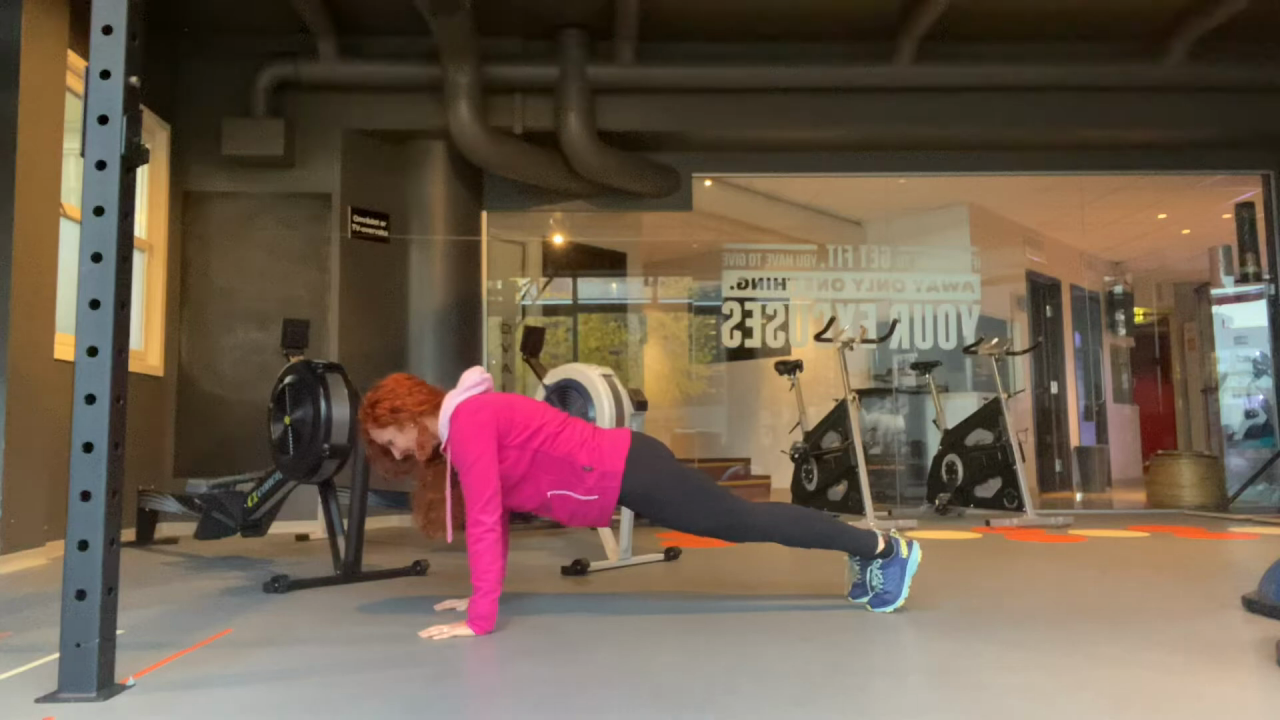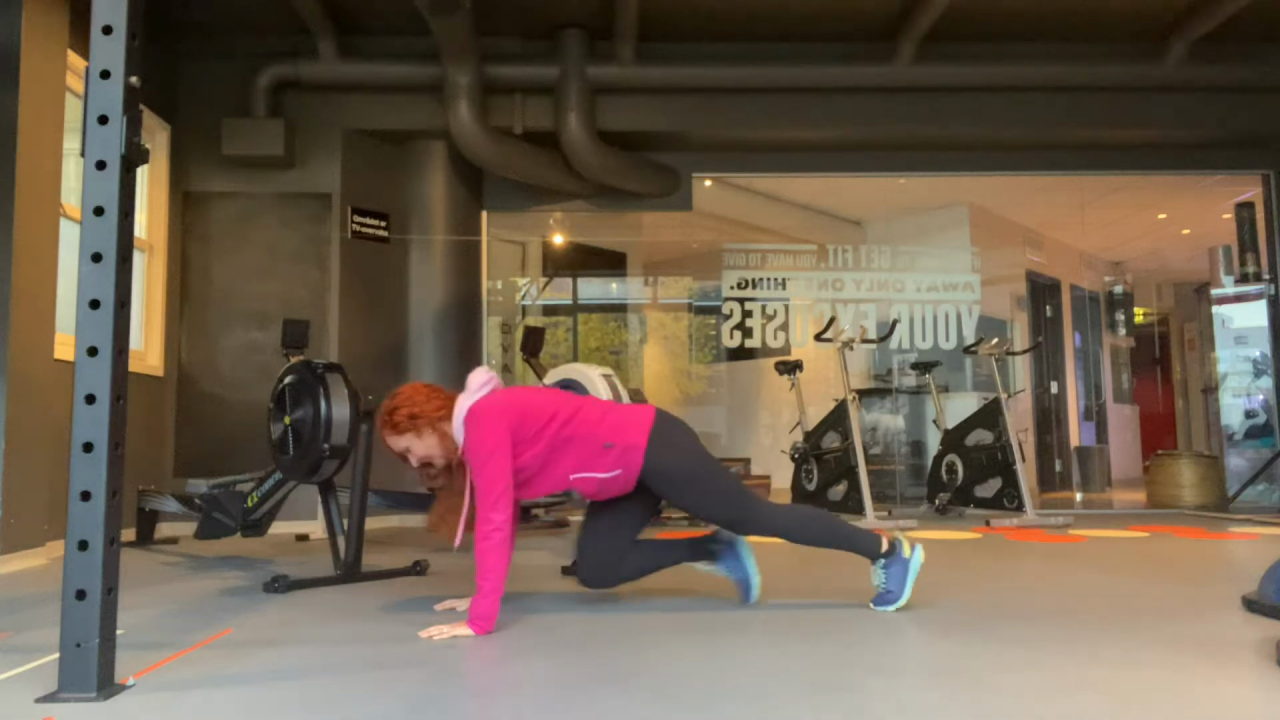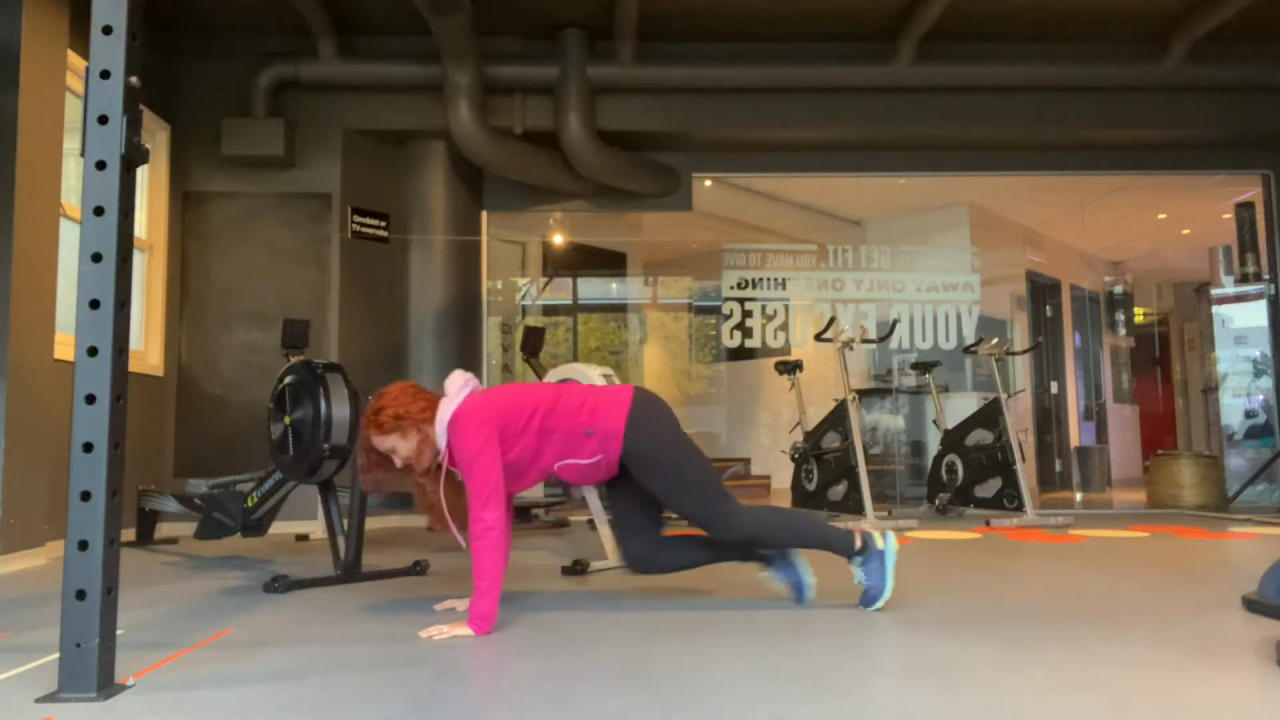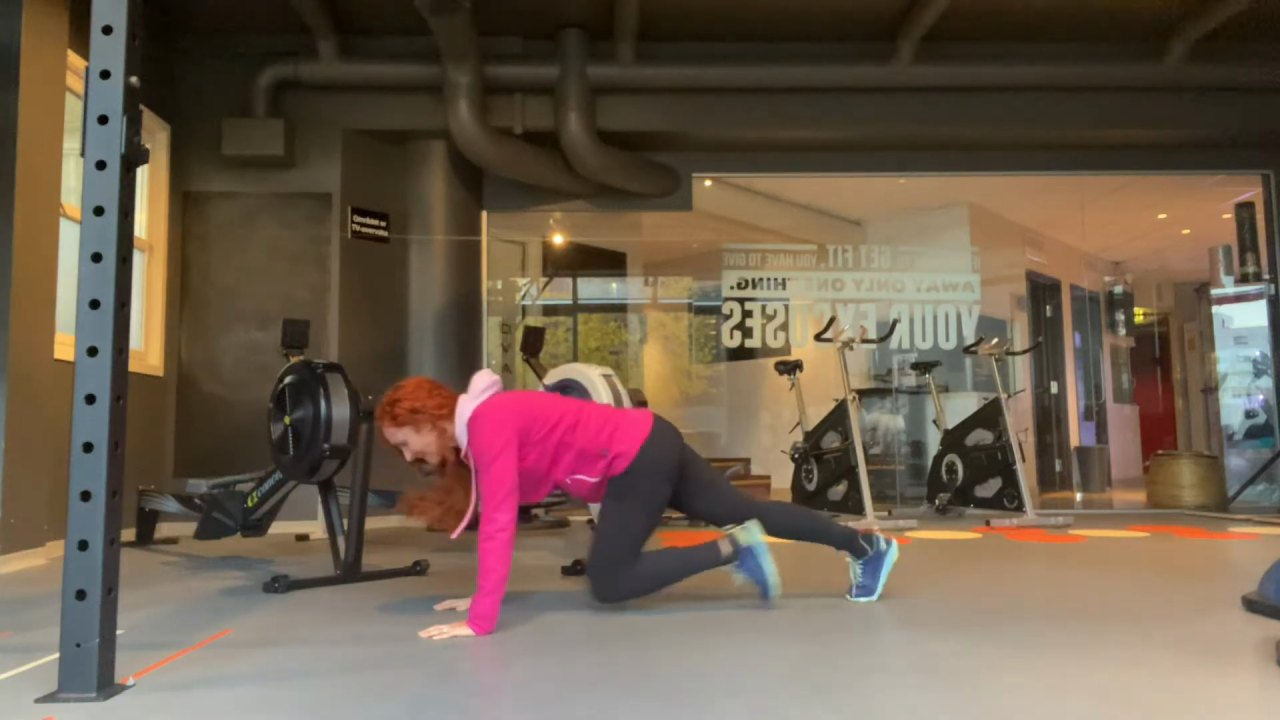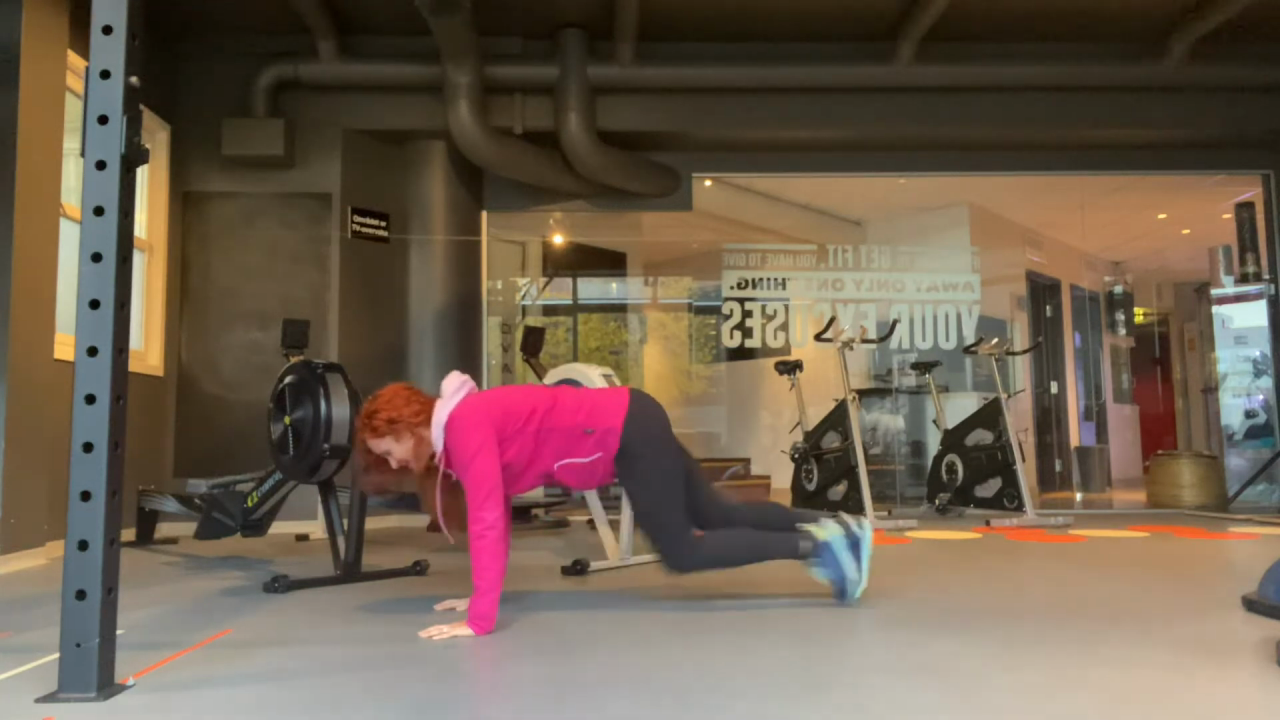
dt=0.7s
person 1, frame 1
left shoulder: (467, 423)
right shoulder: (471, 422)
left elbow: (484, 521)
right elbow: (495, 514)
left wrist: (479, 617)
right wrist: (483, 592)
left hip: (629, 473)
right hip: (621, 471)
left knee: (748, 524)
right knee: (744, 520)
left ankle: (890, 548)
right ankle: (863, 549)
person 1, frame 2
left shoulder: (482, 422)
right shoulder: (487, 424)
left elbow: (493, 522)
right elbow: (504, 517)
left wrist: (479, 619)
right wrist: (482, 593)
left hip: (651, 449)
right hip: (629, 464)
left knee: (757, 515)
right knee: (597, 572)
left ankle: (892, 551)
right ankle: (716, 552)
person 1, frame 3
left shoulder: (469, 424)
right shoulder: (469, 426)
left elbow: (487, 520)
right elbow: (499, 513)
left wrist: (480, 617)
right wrist: (480, 592)
left hip: (633, 426)
right hip: (619, 439)
left knee: (722, 518)
right knee: (642, 556)
left ankle: (867, 546)
right ankle: (777, 560)
person 1, frame 4
left shoulder: (488, 425)
right shoulder: (477, 428)
left elbow: (498, 523)
right elbow: (502, 515)
left wrist: (481, 619)
right wrist: (483, 595)
left hip: (640, 454)
right hip: (644, 448)
left knee: (608, 581)
right knee: (746, 511)
left ankle: (733, 549)
right ankle: (868, 547)
person 1, frame 5
left shoulder: (467, 425)
right shoulder: (459, 429)
left elbow: (489, 523)
right elbow: (493, 516)
left wrist: (480, 618)
right wrist: (480, 592)
left hip: (628, 423)
right hip: (623, 431)
left knee: (681, 552)
right knee: (714, 514)
left ankle: (815, 542)
right ankle: (838, 527)
